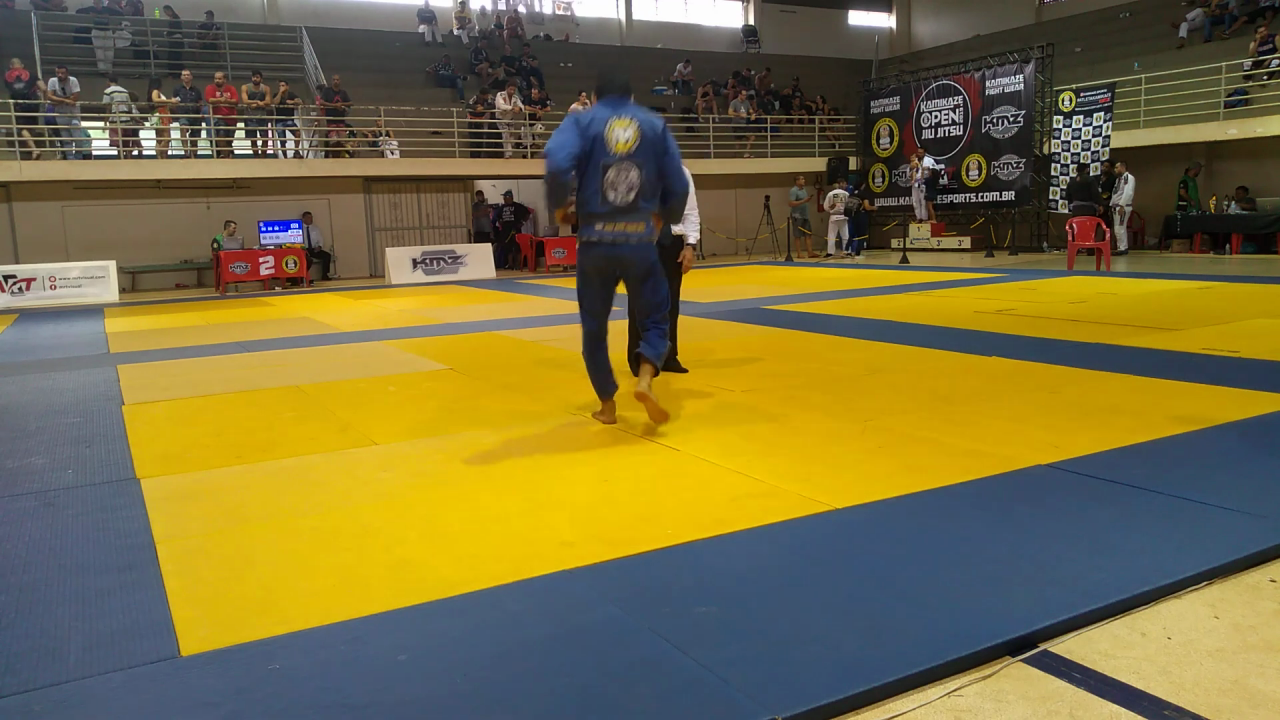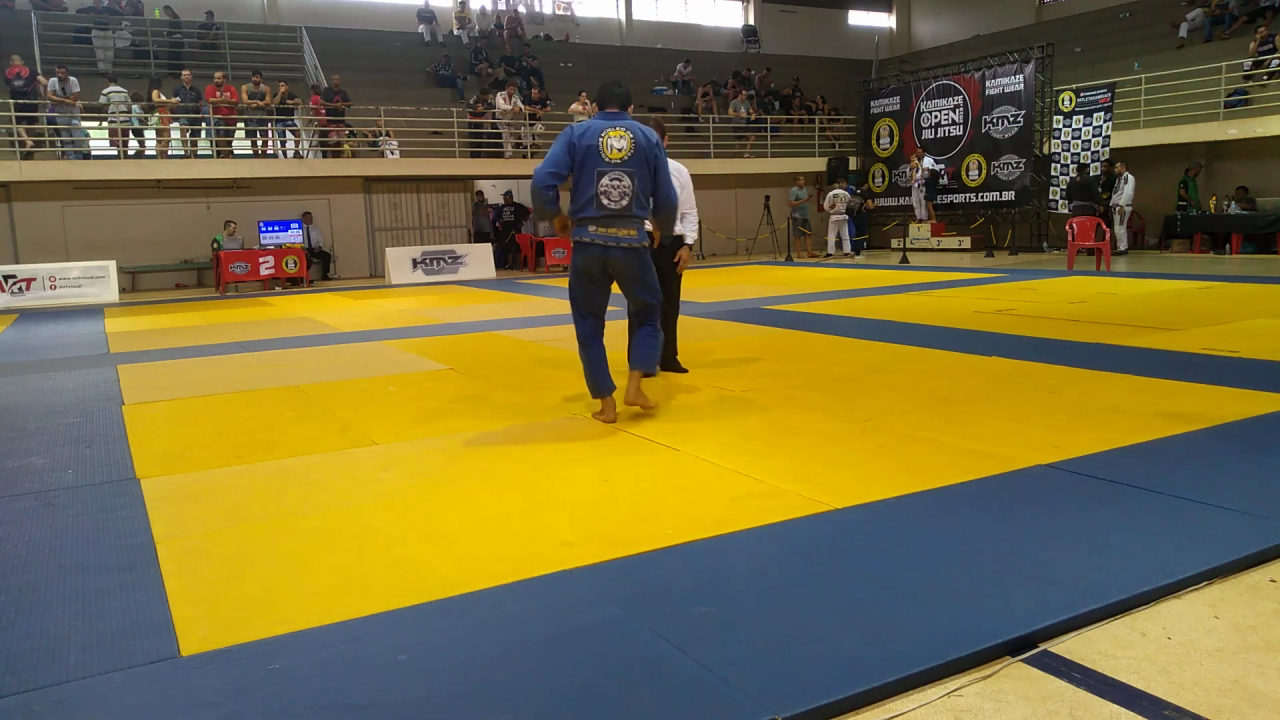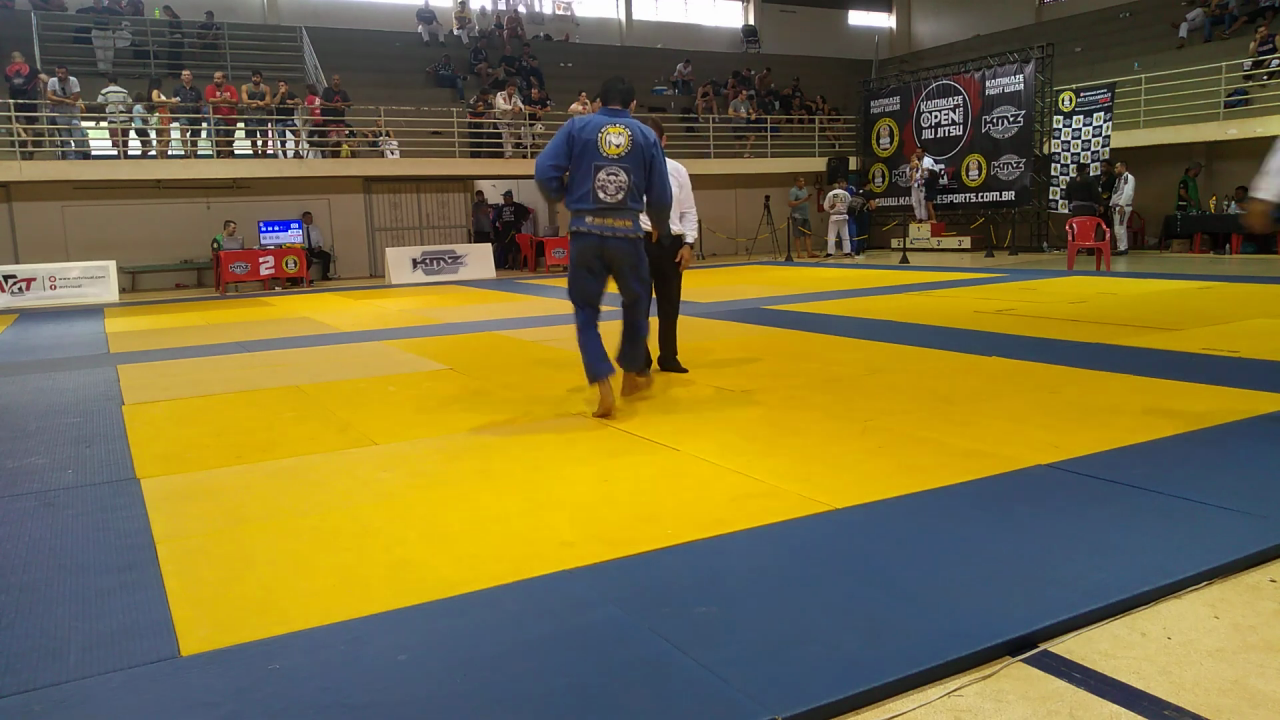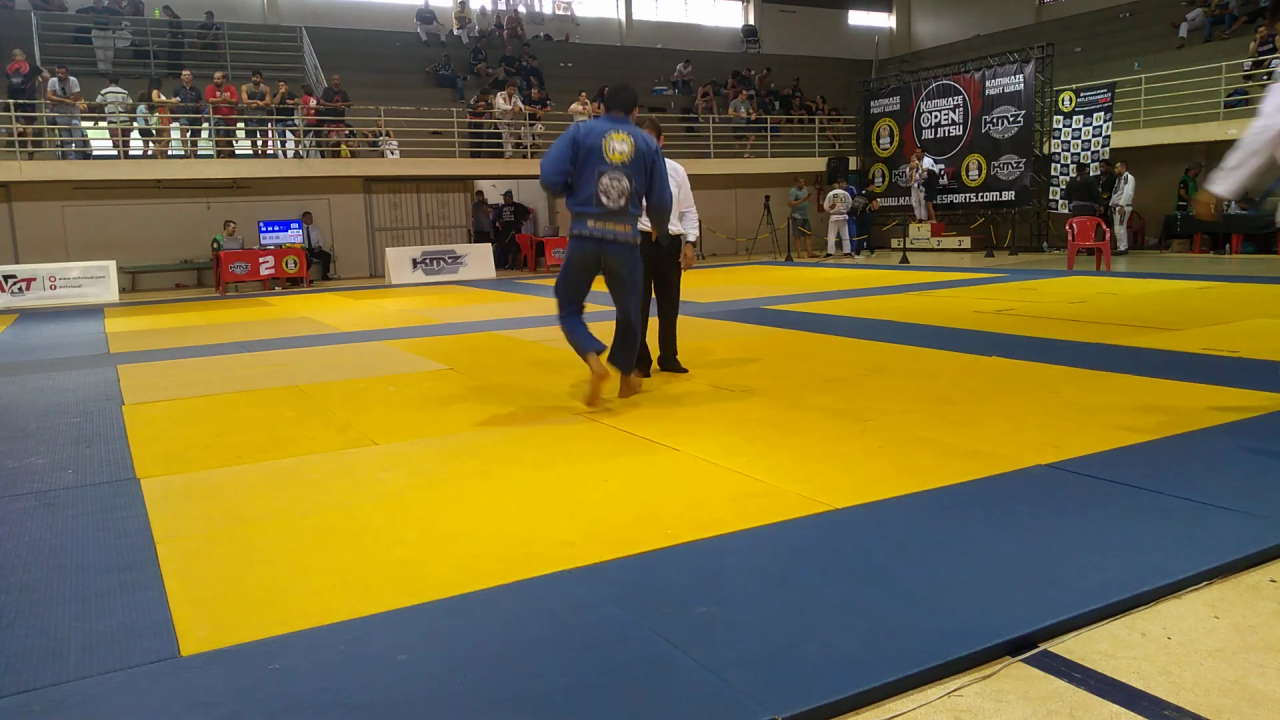
dt=0.1s
person 1, frame 1
left shoulder: (580, 122)
right shoulder: (655, 125)
left elbow: (558, 165)
right elbow: (677, 185)
left wrist: (559, 205)
right wrist: (665, 218)
left hip: (596, 241)
right hip: (639, 240)
left knee: (594, 325)
right knee: (655, 317)
left ankle: (607, 405)
right ankle: (645, 380)
person 1, frame 2
left shoulder: (576, 133)
right shoulder: (648, 137)
left elbow: (543, 182)
right elbow: (666, 198)
left wrist: (555, 215)
right wrist: (663, 228)
left hip: (588, 243)
right hip: (631, 242)
left knee: (589, 325)
right knee: (648, 314)
left ankle: (607, 402)
right ankle: (637, 380)
person 1, frame 3
left shoulder: (576, 127)
right shoulder: (646, 135)
left elbow: (545, 171)
right elbow: (661, 196)
left wrist: (566, 194)
right wrist: (659, 223)
left hip: (585, 233)
right hip: (626, 234)
left knee: (586, 315)
right knee: (636, 305)
left ankle: (604, 392)
right ankle: (631, 375)
person 1, frame 4
left shoulder: (579, 131)
right shoulder: (647, 145)
left elbow: (550, 174)
right elbow: (661, 204)
left wrist: (569, 190)
right wrist: (657, 222)
left hip: (584, 235)
right hip: (624, 239)
left knee: (569, 309)
right knee: (629, 313)
left ankle: (596, 363)
right ankle: (627, 378)
person 2, frame 1
left shoulder: (680, 172)
left elbow: (690, 212)
left wrist: (690, 245)
left hip: (673, 244)
left knee: (670, 303)
left ankle: (669, 358)
right ankle: (639, 359)
person 2, frame 2
left shoulder: (679, 172)
left elbow: (689, 212)
left wrist: (687, 244)
left hip: (671, 240)
left knee: (669, 300)
left ankle: (668, 356)
person 2, frame 3
left shoulder: (678, 171)
left elbow: (688, 211)
left wrist: (688, 244)
left hip: (671, 242)
right hip: (641, 242)
left knee: (670, 303)
left ankle: (668, 357)
person 2, frame 4
left shoulder: (676, 171)
left elbow: (688, 210)
left wrist: (690, 242)
left hip: (670, 243)
right hip: (640, 242)
left knee: (670, 303)
right knee: (638, 303)
left ankle: (668, 357)
right ankle: (639, 359)
